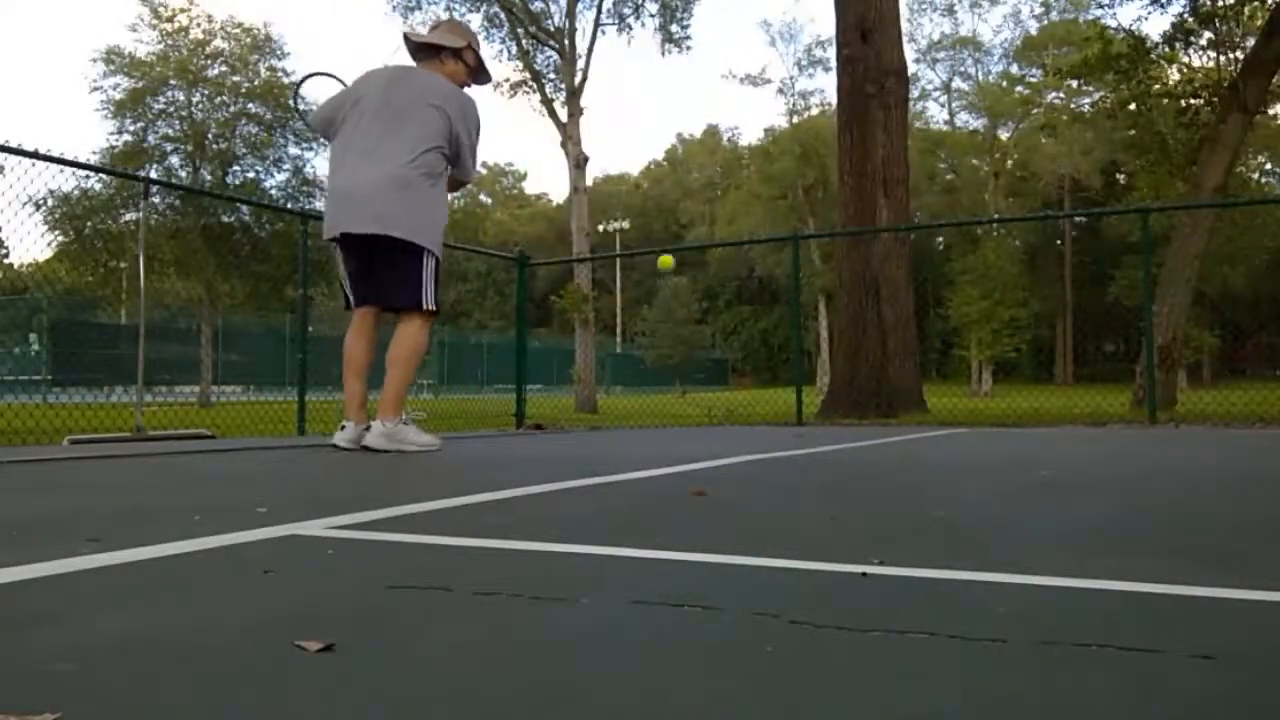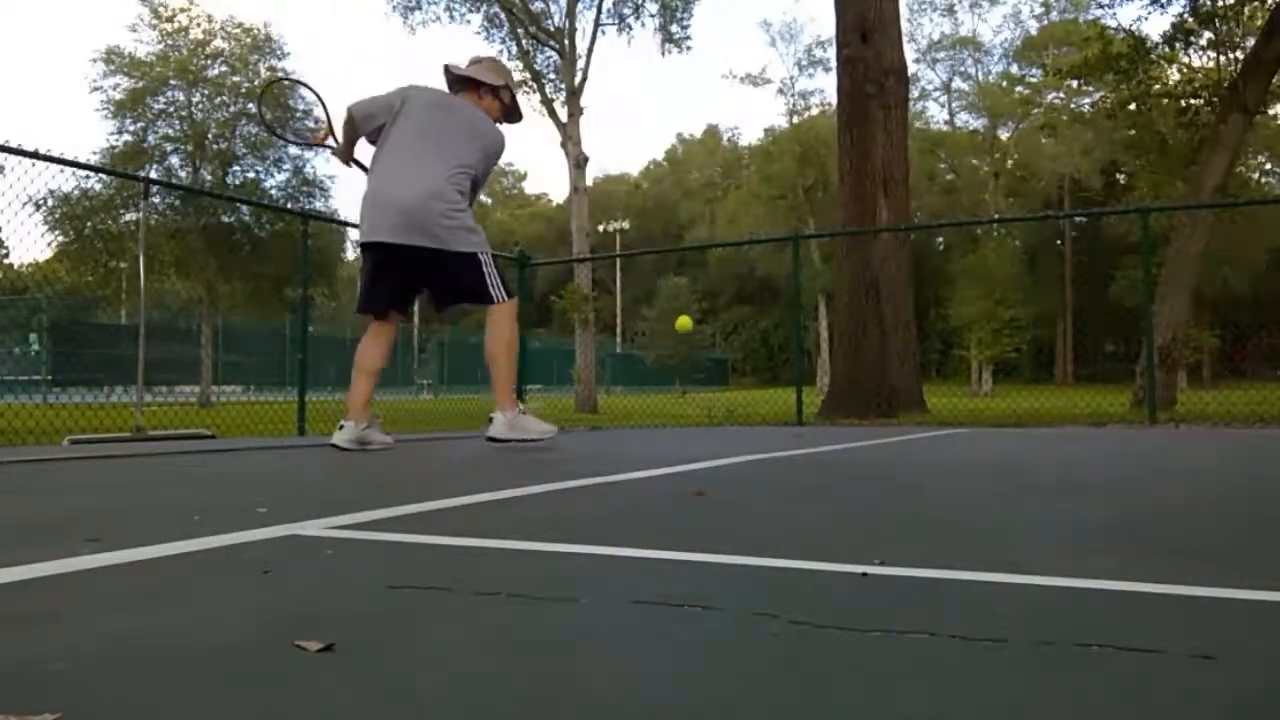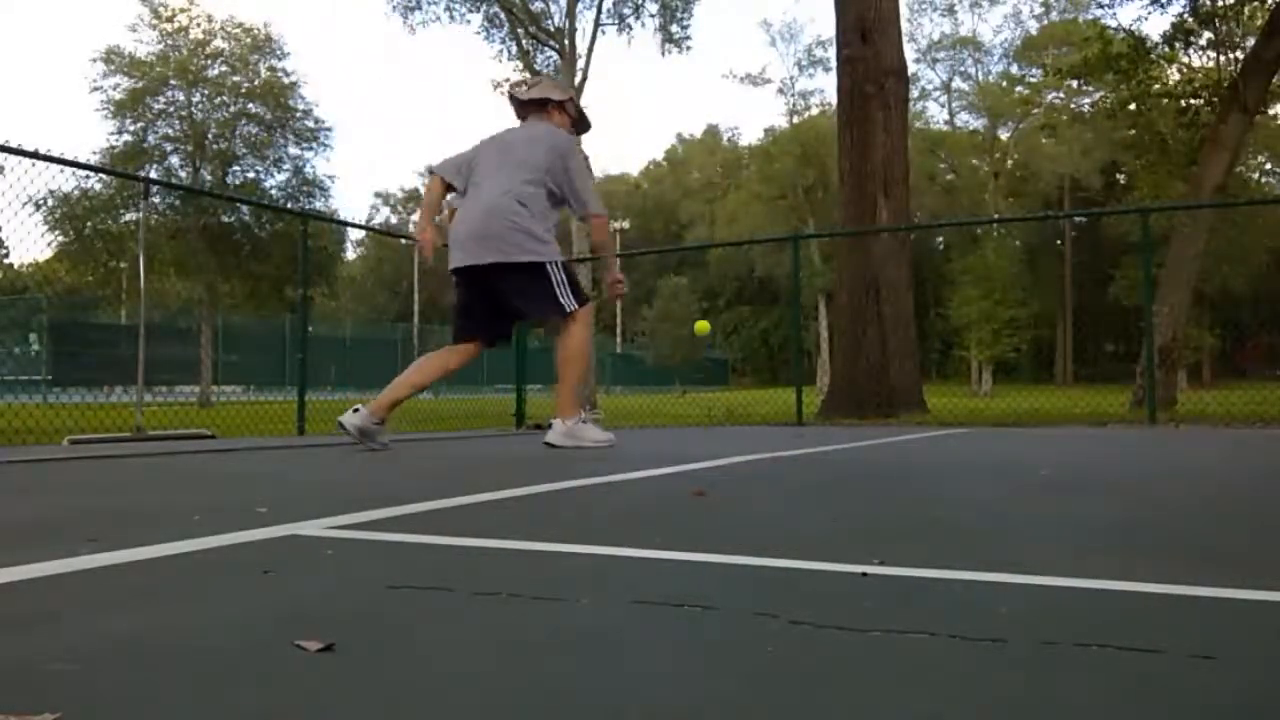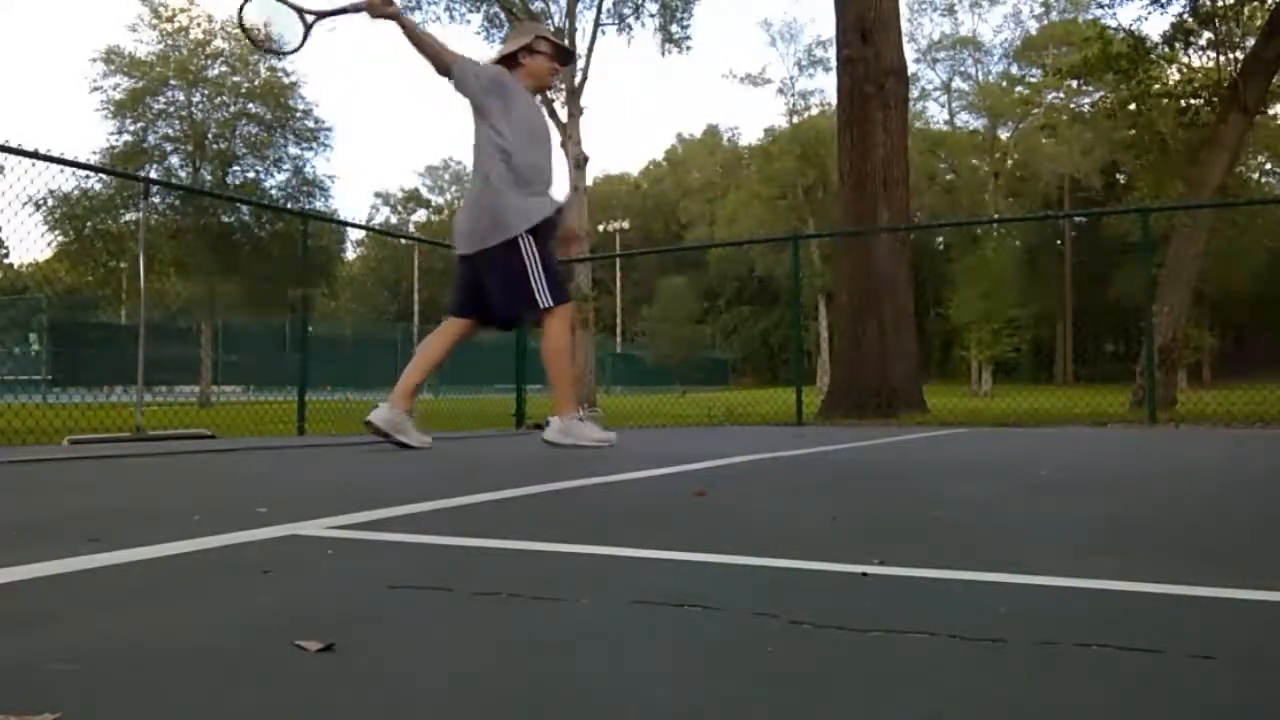
dt=0.4s
person 1, frame 1
left shoulder: (374, 79)
right shoulder: (459, 103)
left elbow: (320, 121)
right elbow: (462, 176)
left hip: (349, 208)
right hip: (407, 215)
left knee: (365, 312)
right knee: (416, 315)
left ankle: (353, 420)
right ankle: (389, 420)
person 1, frame 2
left shoulder: (414, 97)
right shoulder: (491, 138)
left elbow: (355, 116)
left wrist: (346, 150)
left hip: (382, 221)
right hip: (442, 221)
left knee: (382, 322)
right knee: (501, 307)
left ankle: (355, 423)
right ankle: (507, 413)
person 1, frame 3
left shoulder: (495, 144)
right shoulder: (561, 146)
left elbow: (440, 175)
right elbow: (593, 212)
left wrist: (426, 223)
right wrist: (611, 267)
left hip: (470, 247)
right hip: (516, 238)
left knee: (465, 347)
right knee: (577, 315)
left ankle: (370, 414)
right ankle: (569, 421)
person 1, frame 4
left shoulder: (528, 111)
right shoulder: (497, 82)
left elbow: (532, 180)
right elbow: (444, 59)
left wrist: (561, 220)
left hip: (485, 230)
right hip: (510, 222)
left knee: (459, 322)
right knee: (556, 310)
left ankle: (395, 408)
right ankle: (567, 419)
